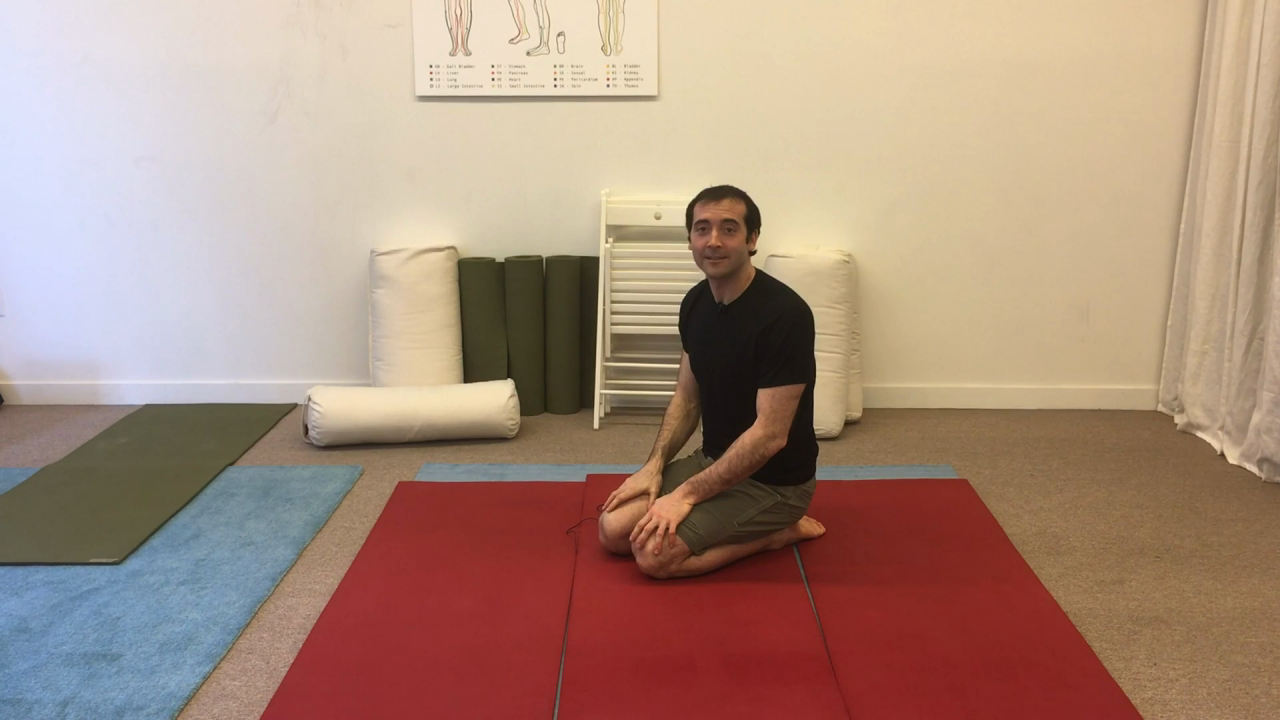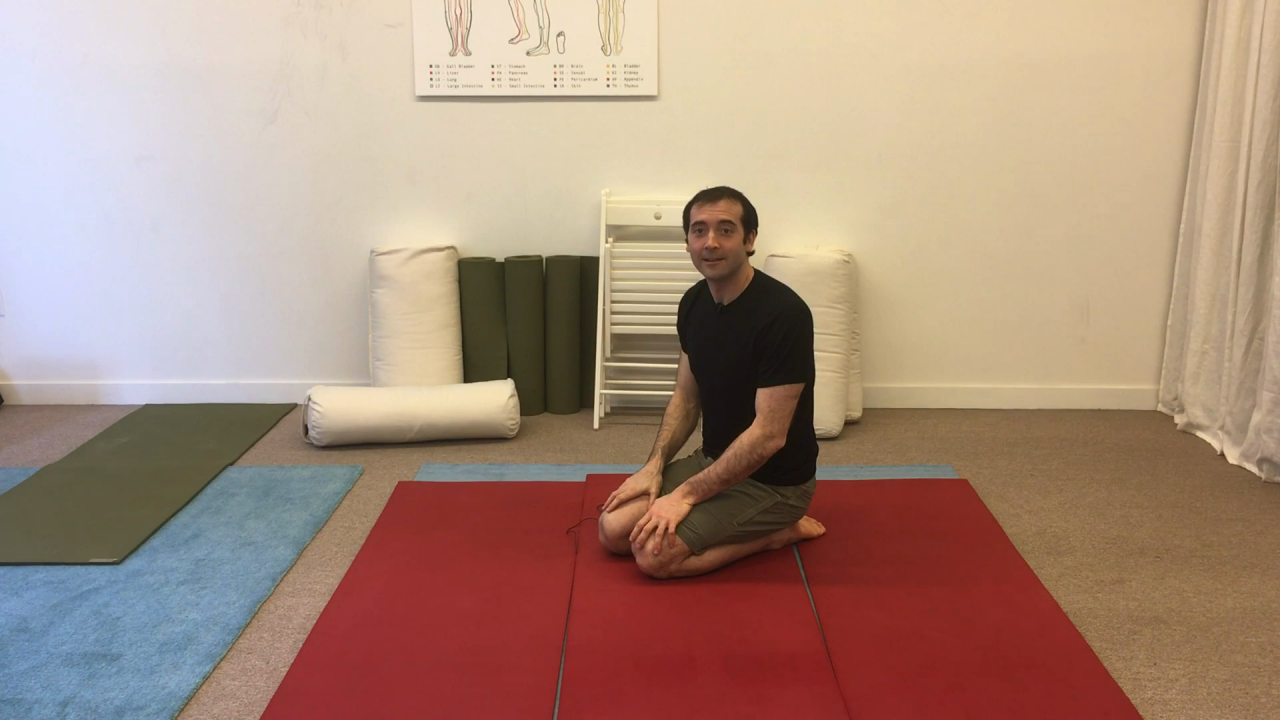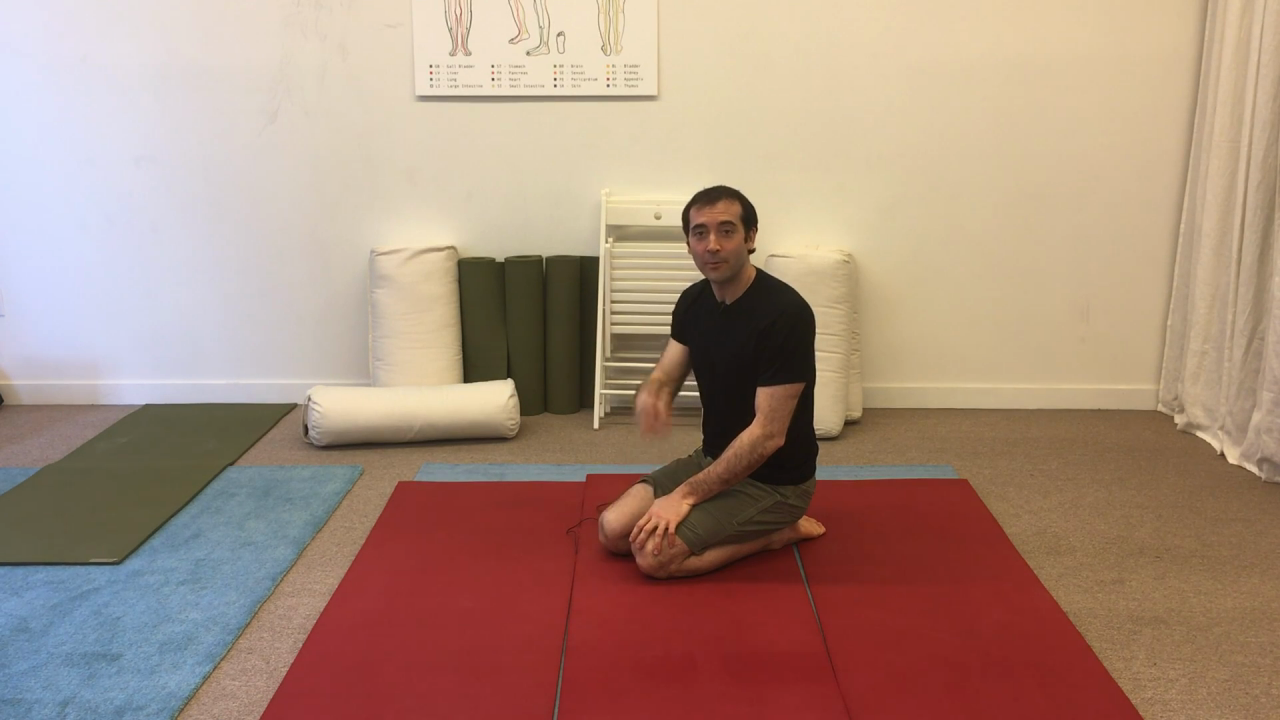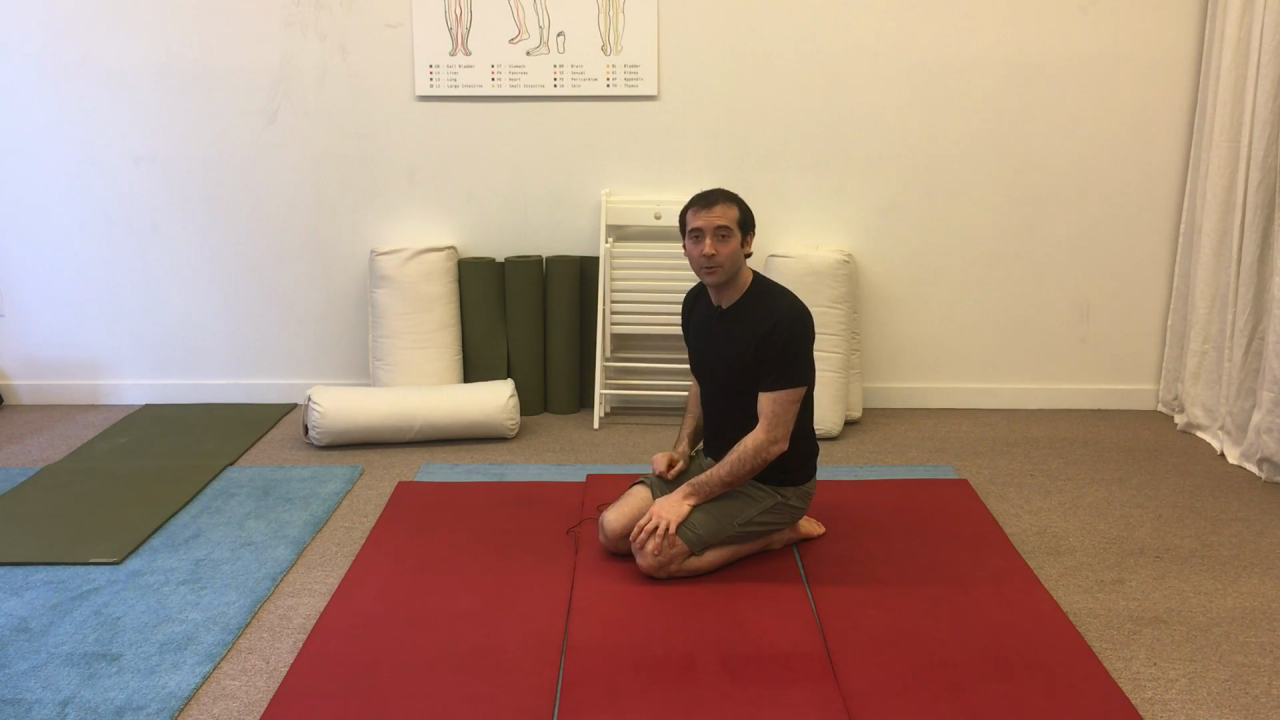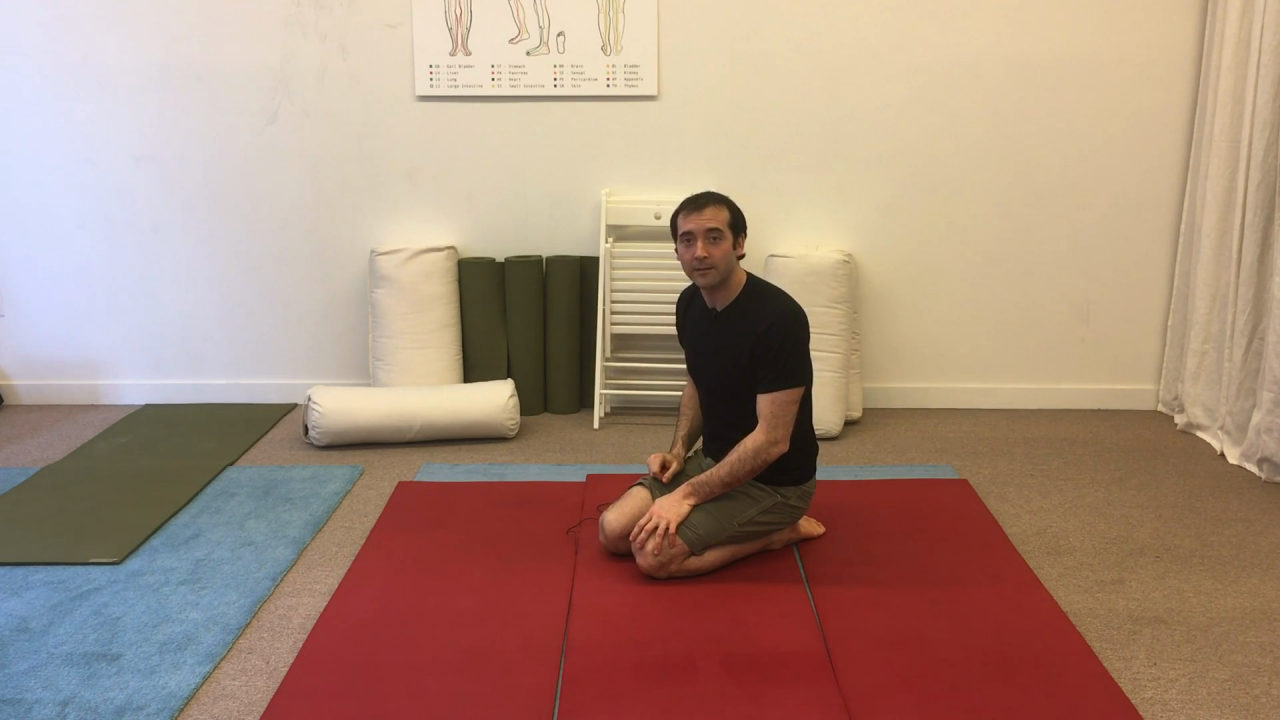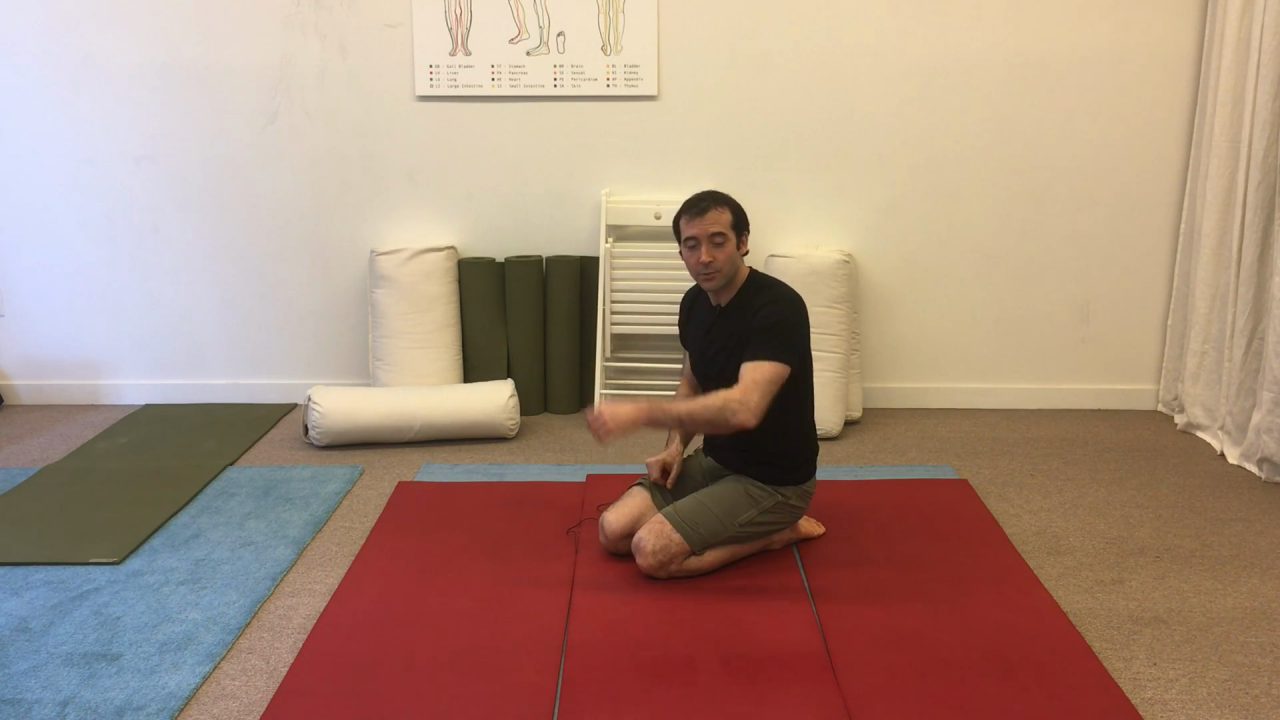
dt=0.7s
person 1, frame 1
left shoulder: (784, 315)
right shoulder: (695, 303)
left elbow: (770, 435)
right elbow: (686, 397)
left wrist: (688, 495)
right wrist: (655, 465)
left hip: (772, 480)
right hip: (713, 459)
left knee: (653, 553)
right knee: (614, 529)
left ankle: (779, 531)
right ankle: (759, 528)
person 1, frame 2
left shoulder: (782, 315)
right shoulder: (694, 303)
left elbow: (768, 435)
right elbow: (686, 397)
left wrist: (686, 496)
right wrist: (655, 466)
left hip: (772, 481)
right hip: (714, 459)
left knee: (653, 554)
right knee: (614, 529)
left ankle: (779, 530)
right ankle: (750, 527)
person 1, frame 3
left shoulder: (785, 313)
right shoulder: (694, 301)
left elbow: (767, 435)
right elbow: (662, 382)
left wrist: (687, 495)
right wrist: (650, 393)
left hip: (772, 480)
right hip: (713, 459)
left knee: (653, 554)
right knee: (614, 531)
left ankle: (779, 531)
right ankle: (754, 528)
person 1, frame 4
left shoulder: (783, 318)
right shoulder: (696, 303)
left elbow: (772, 438)
left wrist: (689, 496)
right wrist: (683, 446)
left hip: (772, 481)
right hip: (716, 459)
left knee: (653, 554)
right knee: (614, 531)
left ankle: (778, 530)
right ankle: (756, 527)
person 1, frame 5
left shoulder: (777, 318)
right shoulder: (690, 303)
left elbow: (772, 440)
left wrist: (689, 495)
right wrist: (678, 450)
left hip: (772, 481)
right hip: (715, 460)
left knee: (653, 554)
right knee: (614, 531)
left ankle: (777, 532)
right ankle: (746, 526)
person 1, frame 6
left shoulder: (777, 308)
right shoulder: (694, 302)
left elbow: (744, 410)
left wrist: (640, 412)
right wrist: (675, 448)
left hip: (772, 480)
right hip: (715, 460)
left knee: (652, 552)
right knee: (614, 532)
left ankle: (779, 530)
right ankle: (753, 527)
